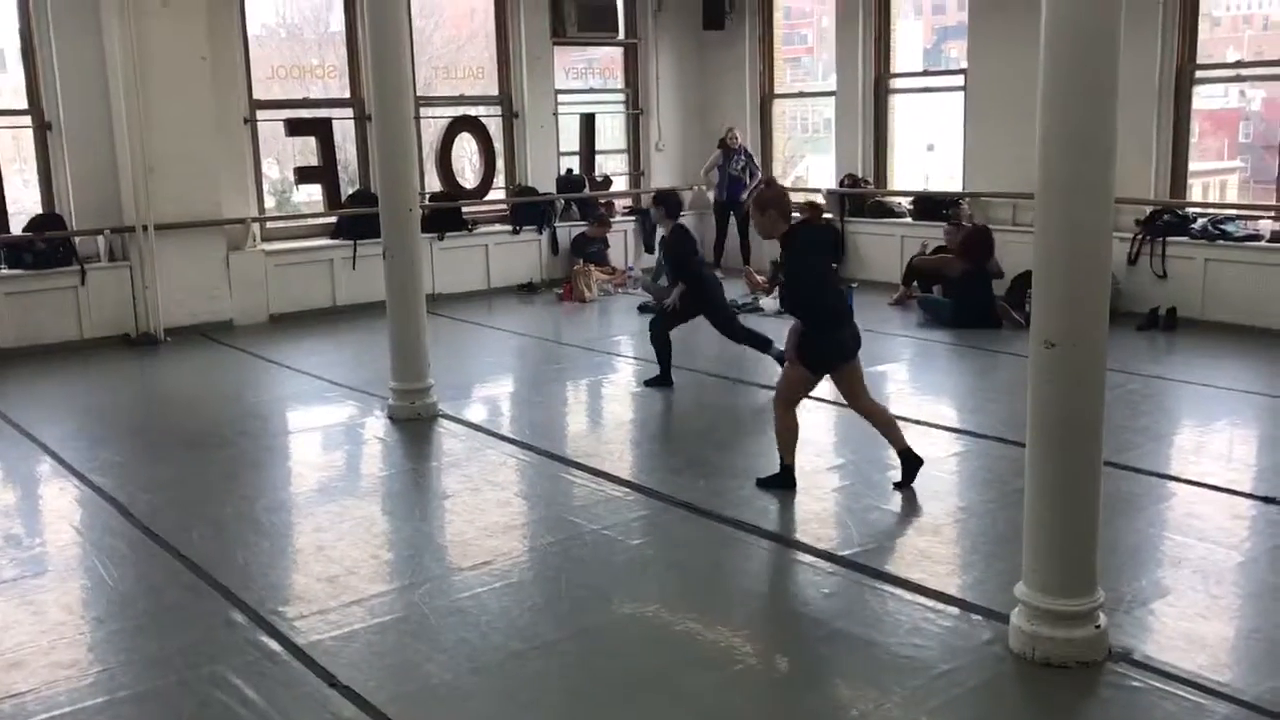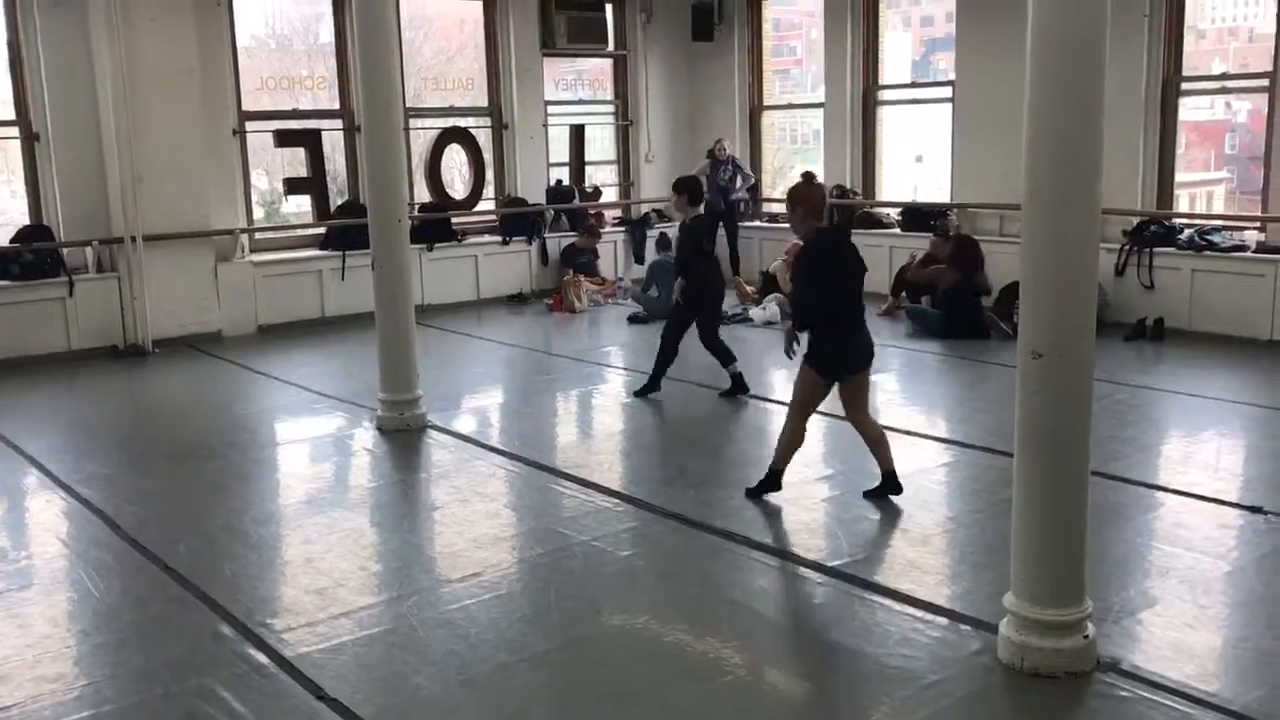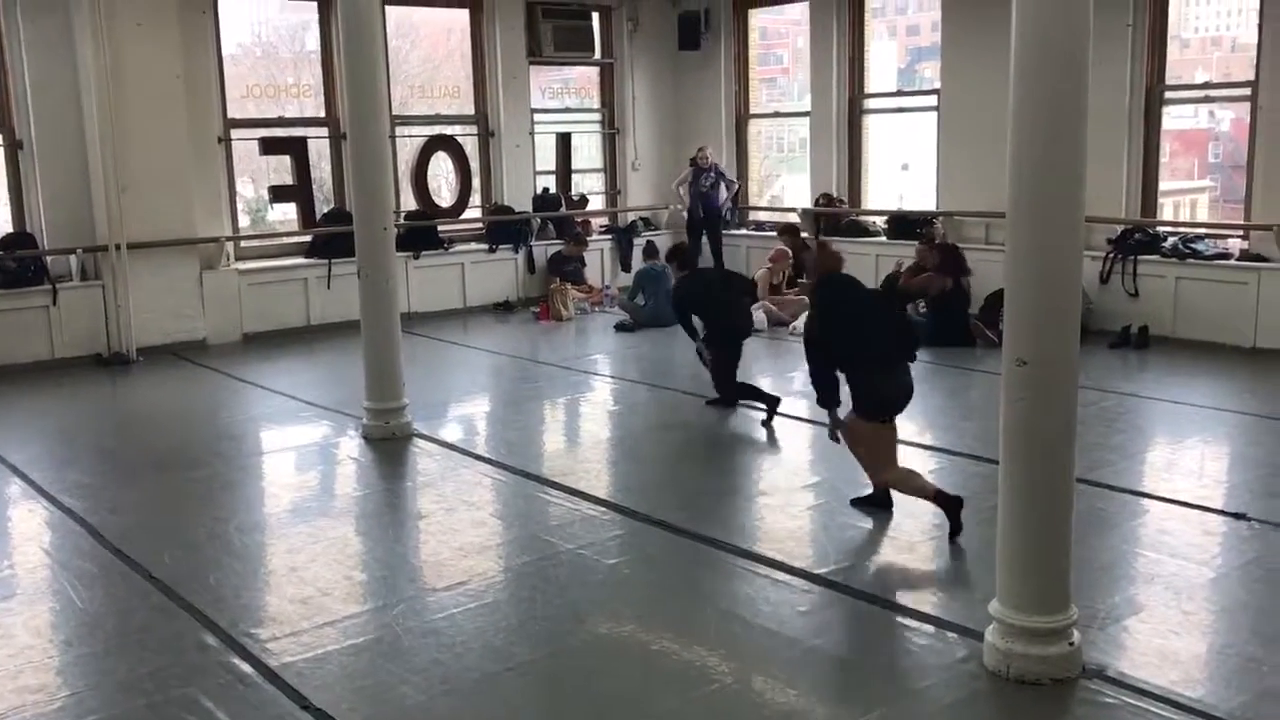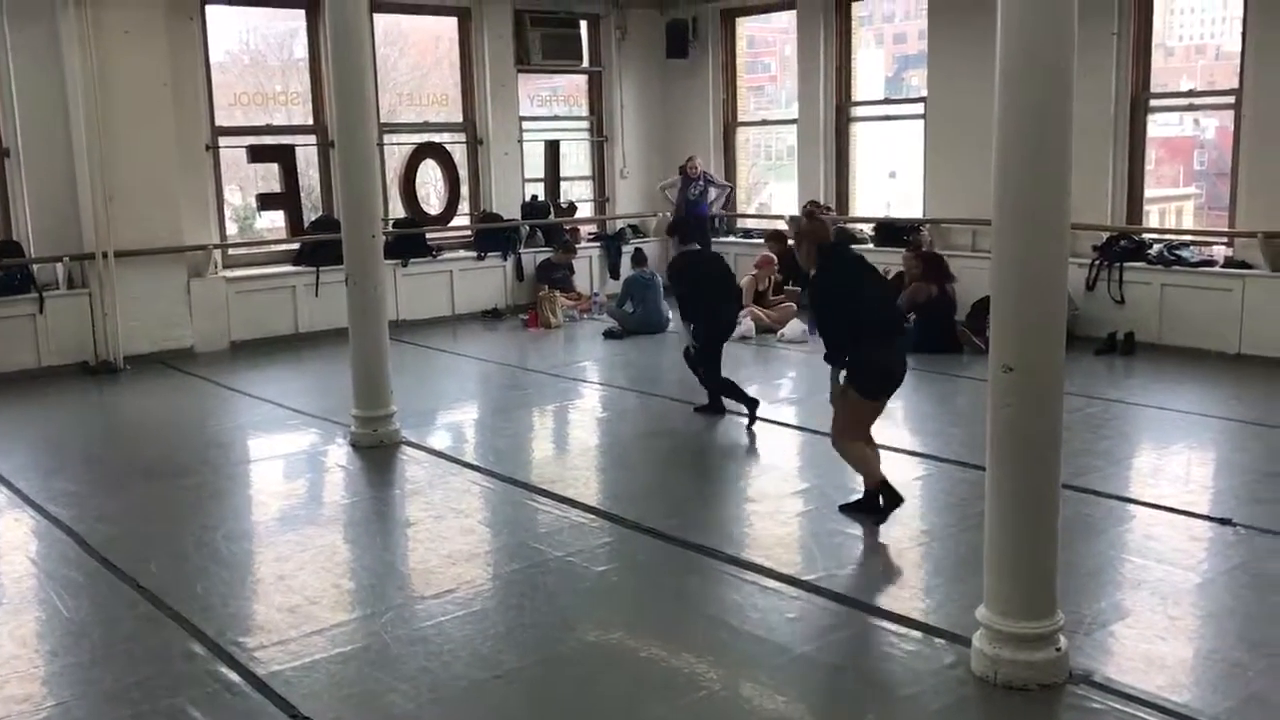
dt=0.3s
person 1, frame 1
left shoulder: (796, 250)
right shoulder: (809, 239)
left elbow: (812, 303)
left wrist: (793, 335)
left hip: (820, 339)
right hip: (845, 333)
left knee: (783, 405)
right knee: (862, 401)
left ankle: (786, 474)
right ankle: (908, 457)
person 1, frame 2
left shoulder: (809, 255)
right shoulder: (843, 246)
left elbow: (807, 307)
left wrist: (793, 329)
left hip: (828, 347)
right hip: (859, 342)
left knee: (797, 415)
right knee: (859, 415)
left ankle: (772, 479)
right ankle: (889, 478)
person 1, frame 3
left shoulder: (818, 318)
right shoulder: (870, 297)
left elbow: (822, 370)
right elbow: (906, 332)
left wrist: (832, 415)
right wrist: (898, 361)
left hip: (872, 387)
right hip: (900, 379)
left knee: (887, 468)
right knee: (851, 428)
left ankle: (948, 502)
right ankle: (880, 494)
person 1, frame 4
left shoulder: (823, 281)
right shoulder: (857, 264)
left elbow: (833, 332)
right elbow: (892, 307)
left wrist: (835, 378)
right wrist: (891, 341)
left hip: (870, 362)
right hip: (893, 358)
left knee: (843, 438)
right knee: (860, 433)
left ankle: (886, 492)
right ankle: (871, 499)
person 2, frame 1
left shoulder: (678, 237)
right shoulder: (670, 236)
left elbow: (692, 269)
left wrist: (676, 293)
right wrist: (676, 291)
left hip: (699, 292)
right hip: (707, 290)
left knee: (658, 326)
right knee: (736, 331)
left ankle: (665, 376)
right ankle: (781, 357)
person 2, frame 2
left shoulder: (694, 226)
right shoulder: (697, 223)
left elbow: (690, 262)
left wrist: (680, 285)
right wrist: (681, 283)
left hip: (702, 289)
right hip: (711, 287)
left knee: (671, 335)
right knee: (709, 335)
left ankle: (654, 382)
right ankle: (738, 381)
person 2, frame 3
left shoulder: (679, 291)
right shoulder: (712, 273)
left elbow: (689, 327)
right elbow: (749, 287)
left wrist: (703, 347)
left hip: (726, 328)
right hip: (744, 320)
left knee: (725, 384)
right knee: (707, 344)
left ankle: (768, 401)
right ankle: (727, 395)
person 2, frame 4
left shoulder: (677, 264)
right shoulder: (713, 258)
left elbow: (683, 298)
right elbow: (734, 290)
left wrist: (688, 331)
left hip: (710, 321)
right hip: (727, 317)
left knee: (709, 374)
right knee: (693, 355)
left ankle: (748, 402)
right ankle: (715, 402)
